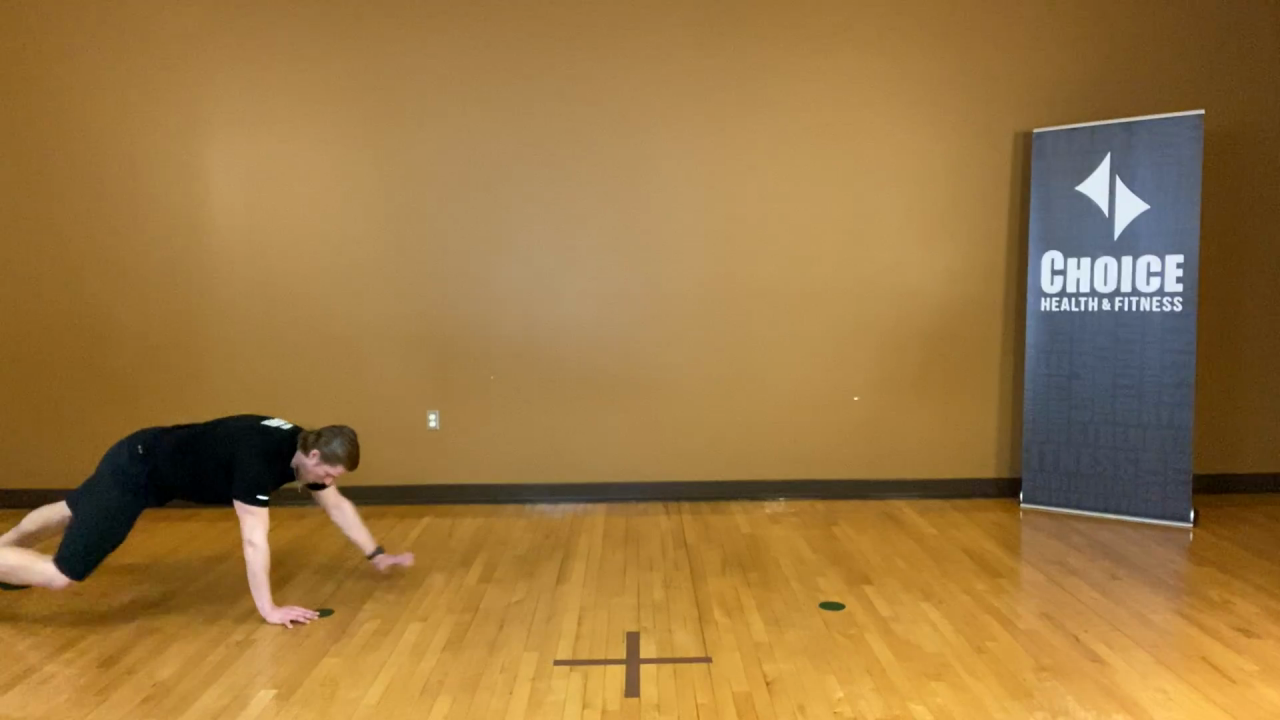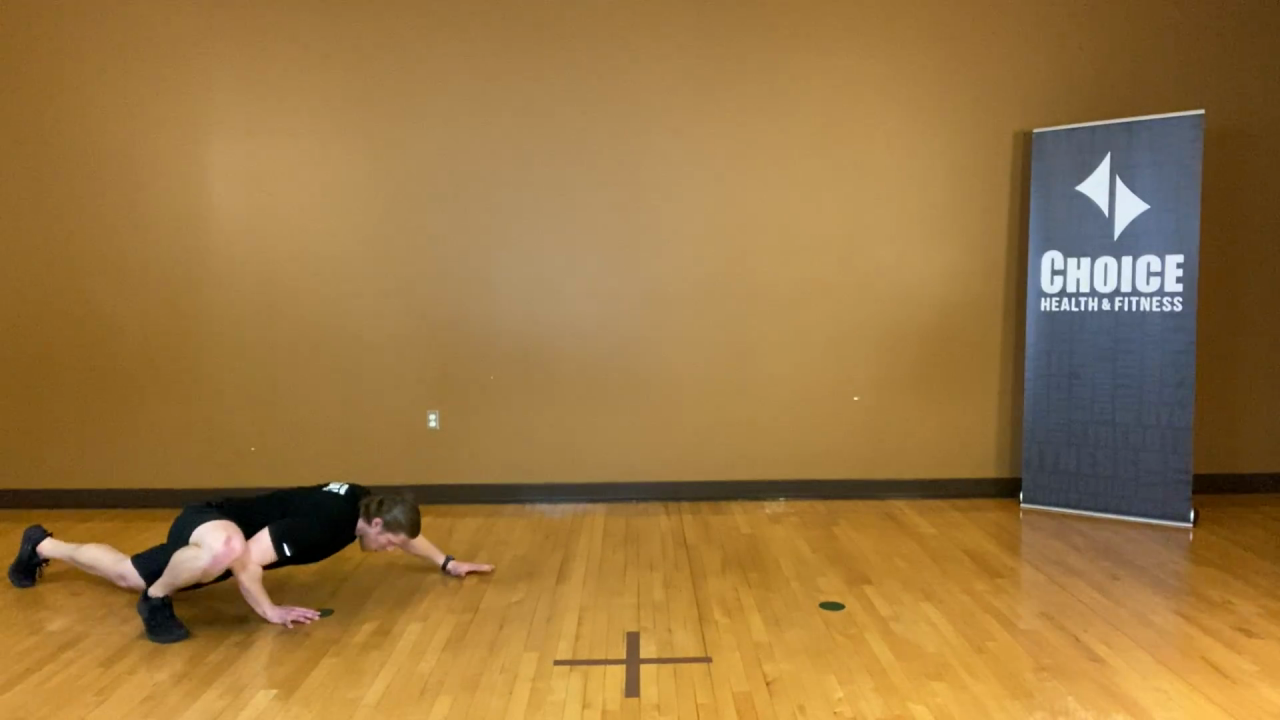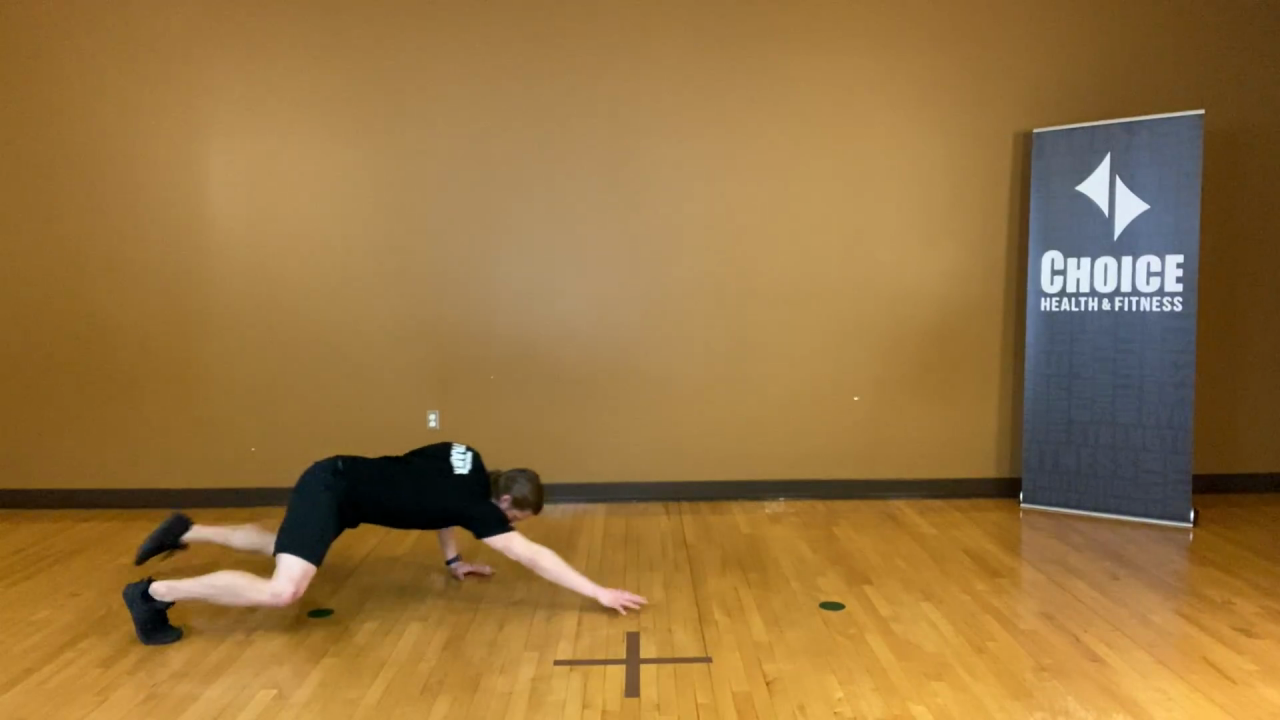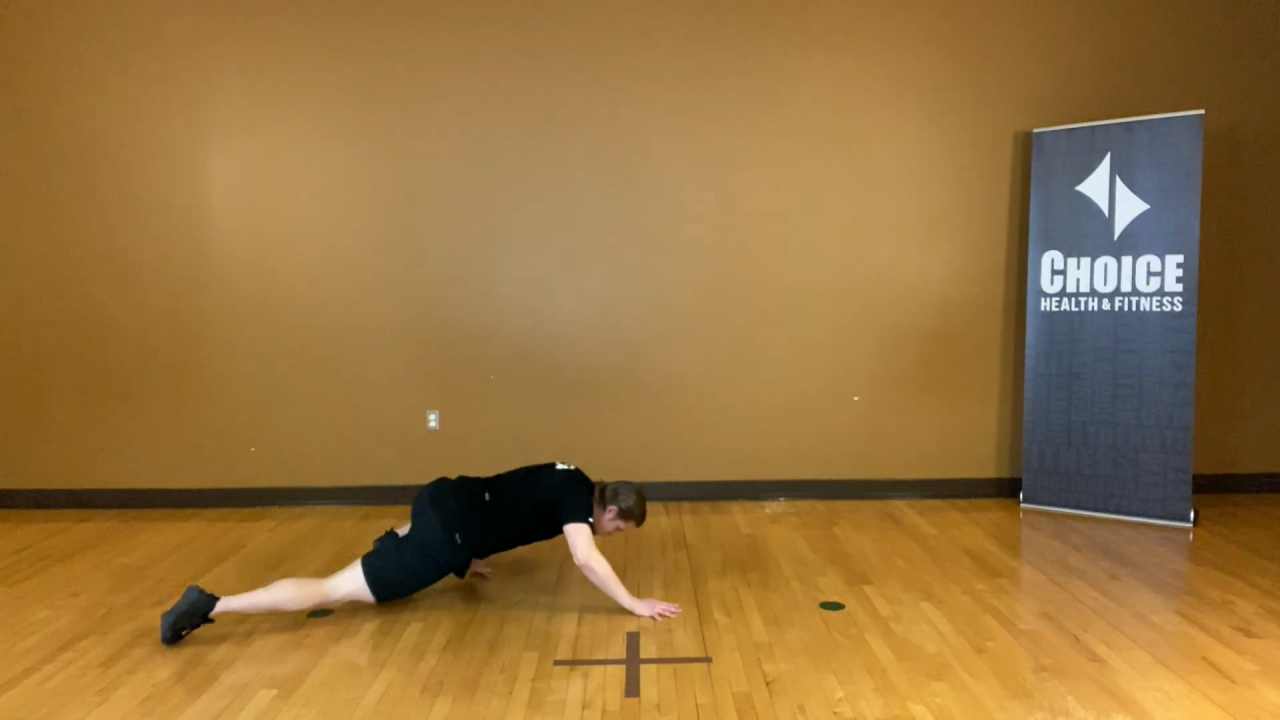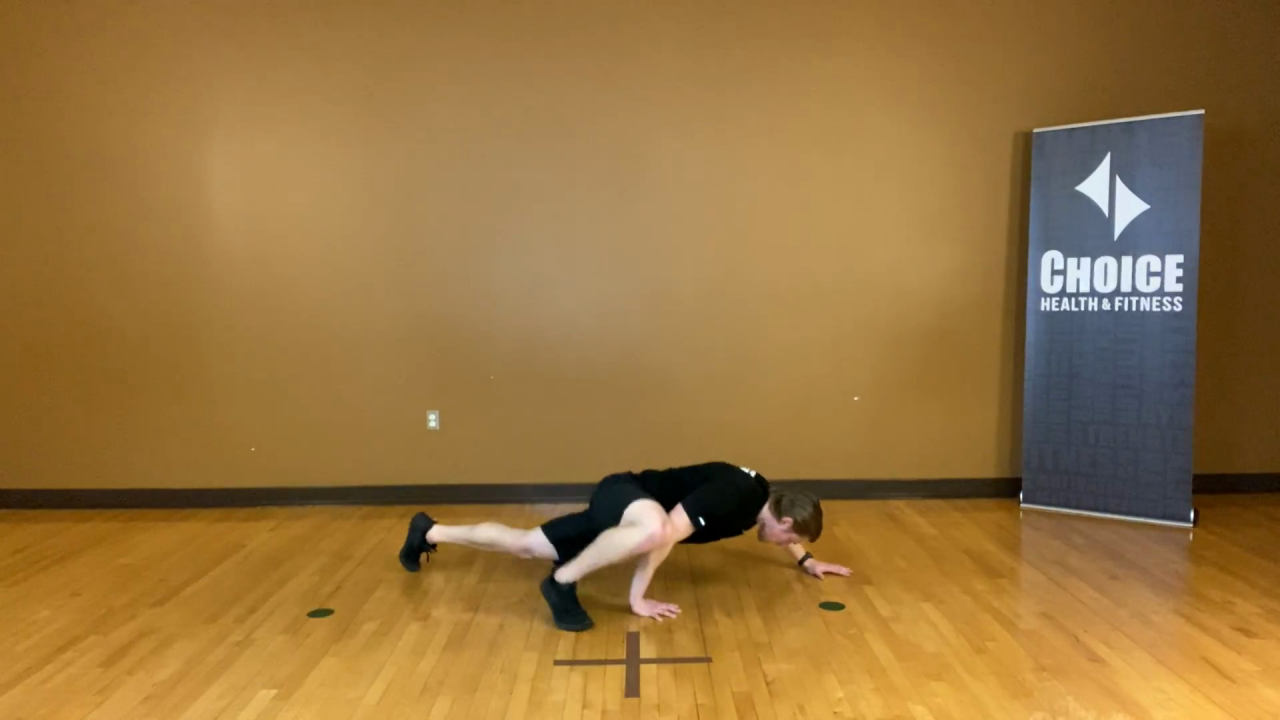
dt=1s
person 1, frame 1
left shoulder: (307, 447)
right shoulder: (261, 459)
left elbow: (337, 504)
right elbow: (254, 540)
left wrist: (376, 554)
right wrist: (268, 608)
left hip: (149, 462)
right hip: (136, 468)
left knee: (74, 514)
right knee: (59, 574)
person 1, frame 2
left shoulder: (364, 505)
right shoulder: (321, 524)
left elbow: (404, 533)
right elbow: (243, 559)
left wrist: (448, 563)
right wrist: (269, 611)
left hip: (213, 536)
right hip: (202, 528)
left knee: (125, 573)
right knee: (226, 546)
left ankle: (42, 545)
right ankle: (156, 601)
person 1, frame 3
left shoulder: (469, 460)
right shoulder: (475, 503)
right elbow: (529, 555)
left wrist: (452, 561)
right wrist: (599, 593)
left hip: (334, 479)
right hip: (330, 492)
left knee: (277, 547)
right knee: (281, 592)
left ankle: (185, 532)
right ankle: (153, 594)
person 1, frame 4
left shoulder: (566, 478)
right shoulder: (578, 496)
right elbow: (585, 559)
left wrist: (470, 556)
right wrist: (633, 603)
left hip: (442, 496)
right hip: (443, 539)
right knee: (332, 590)
left ankle: (395, 539)
right ankle: (212, 605)
person 1, frame 5
left shoulder: (762, 496)
right shoulder: (733, 496)
left elbow: (775, 531)
right elbow: (666, 532)
left wrist: (805, 561)
right wrist: (638, 599)
left hip: (620, 503)
right hip: (620, 495)
left knee: (524, 543)
right knee: (651, 529)
left ankle: (428, 532)
right ankle: (562, 582)
